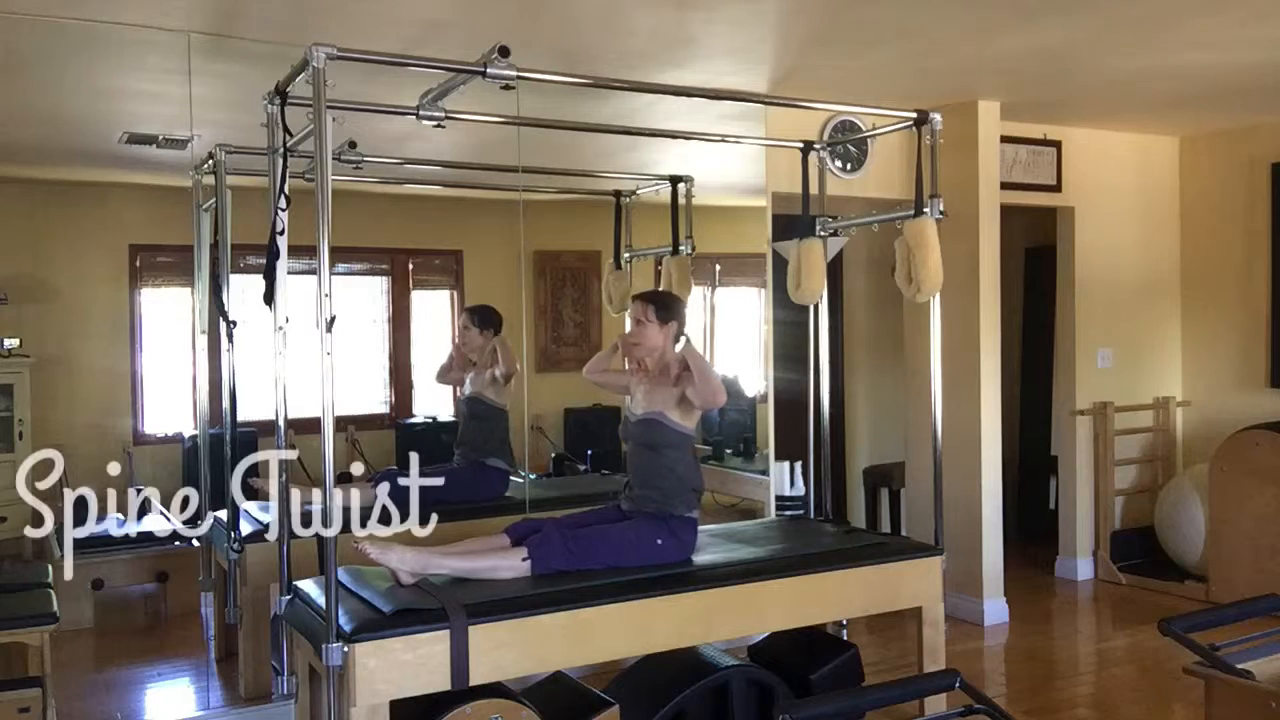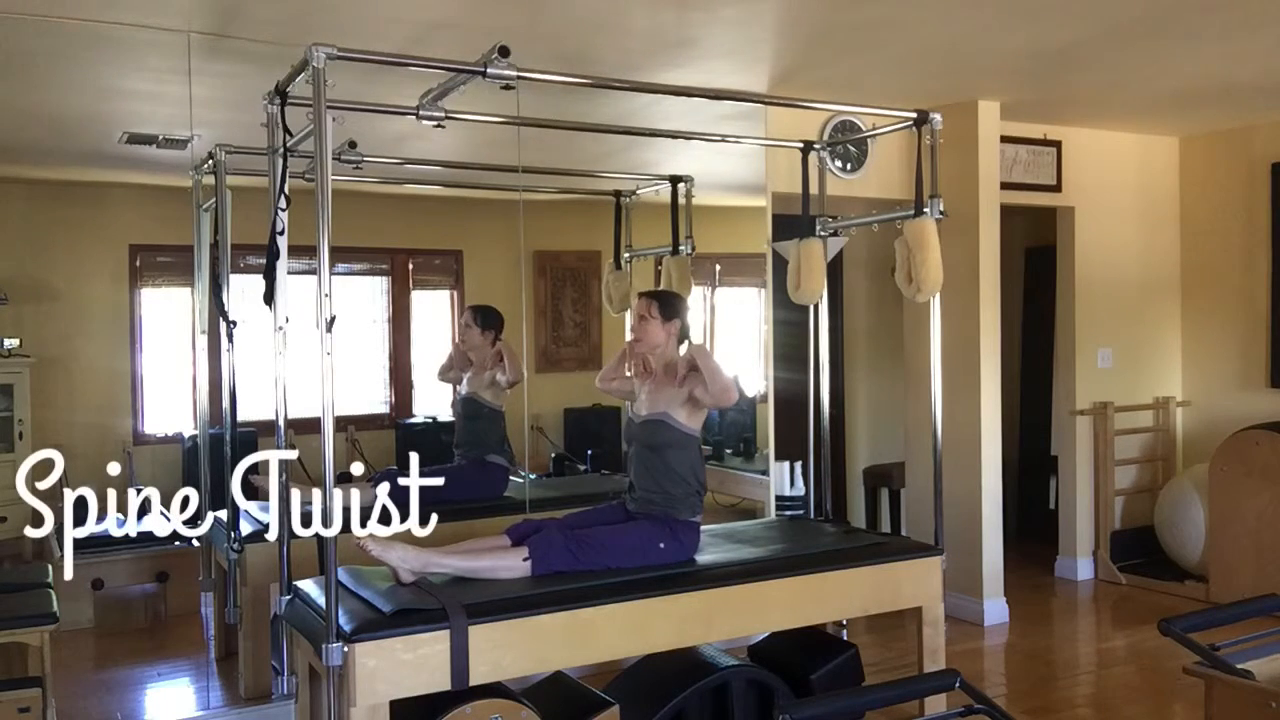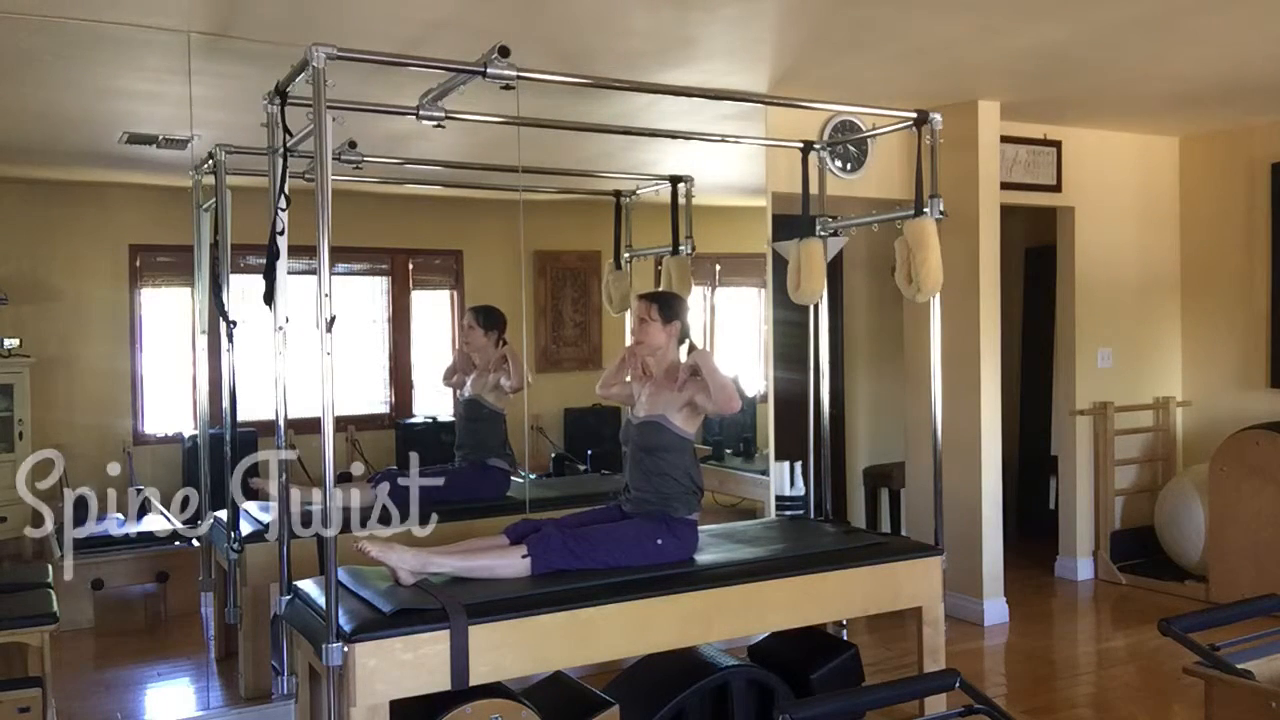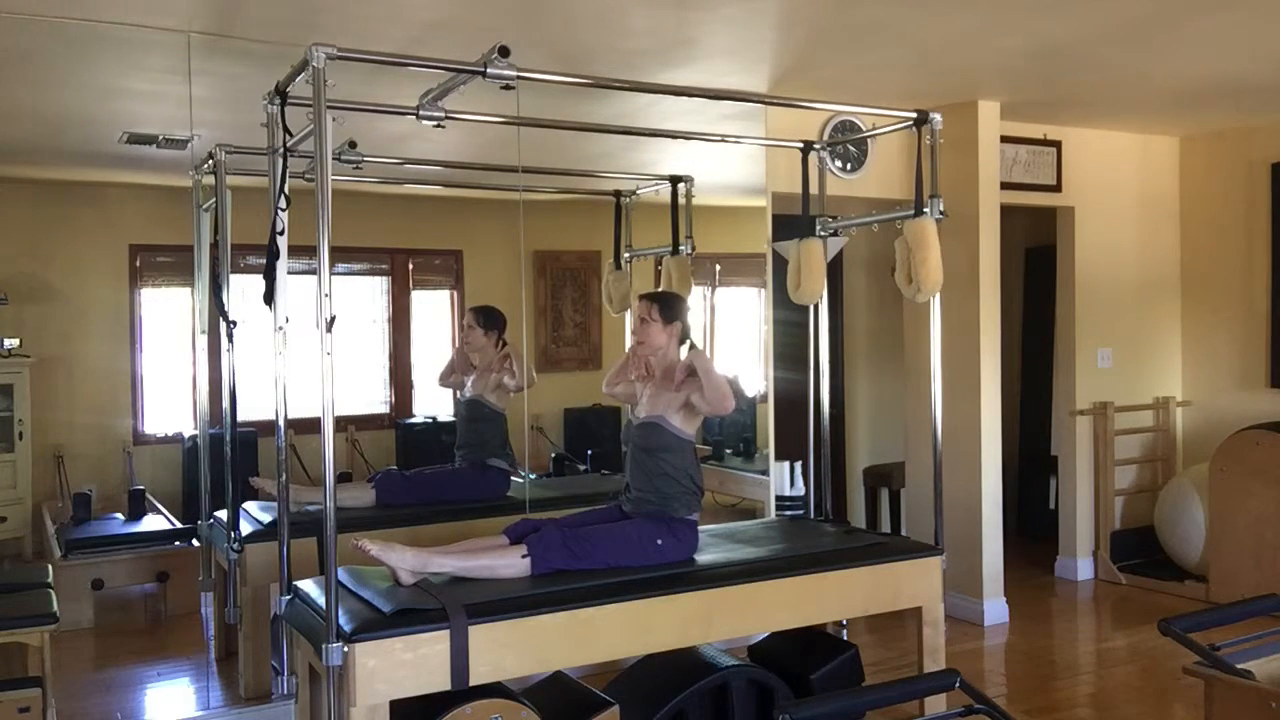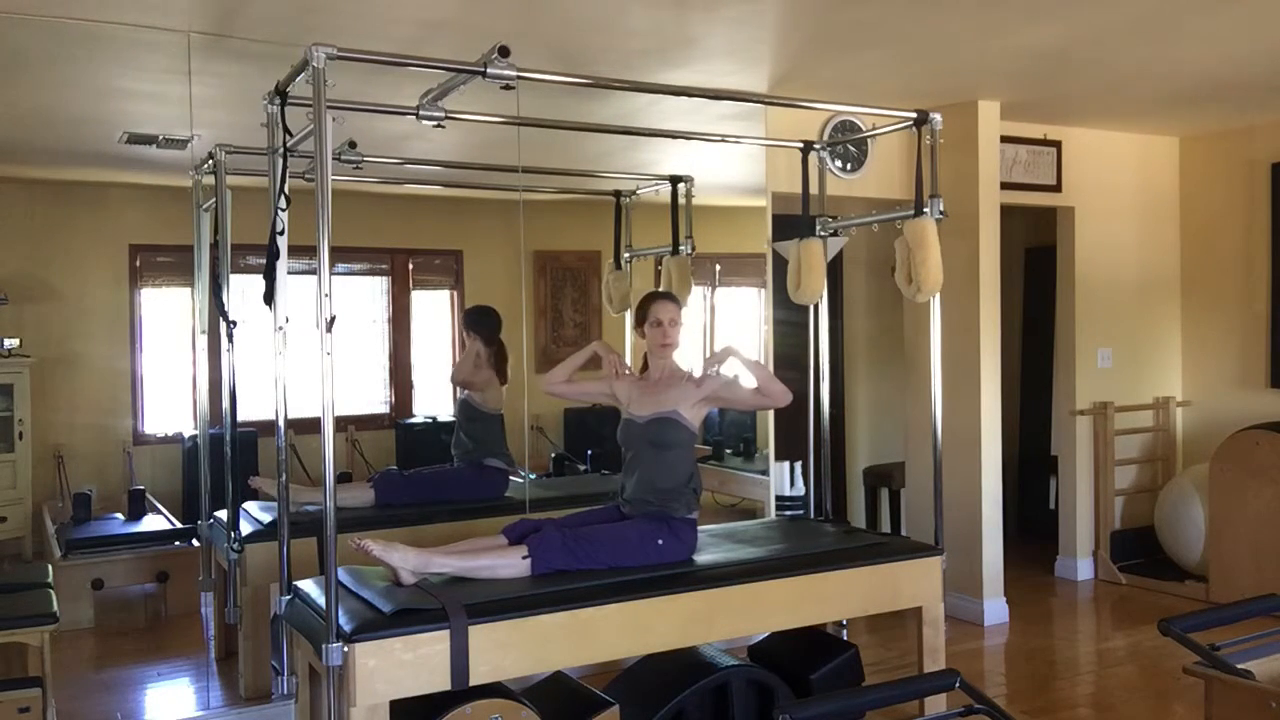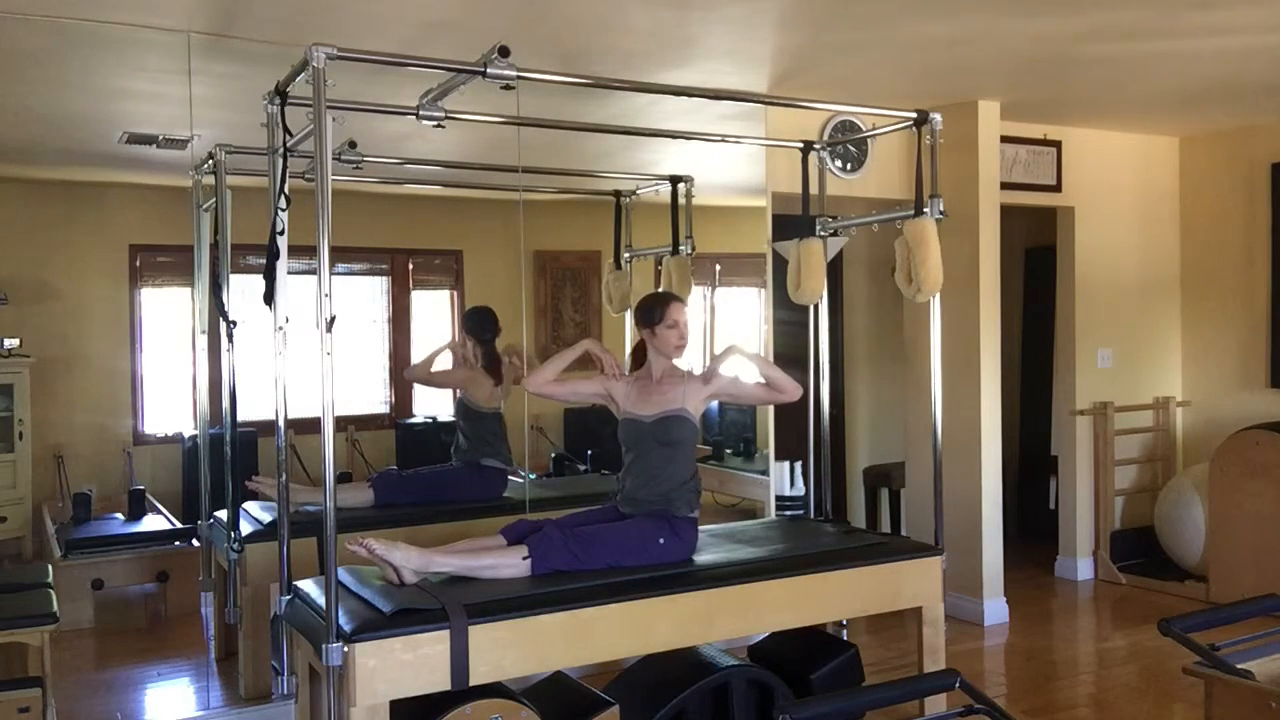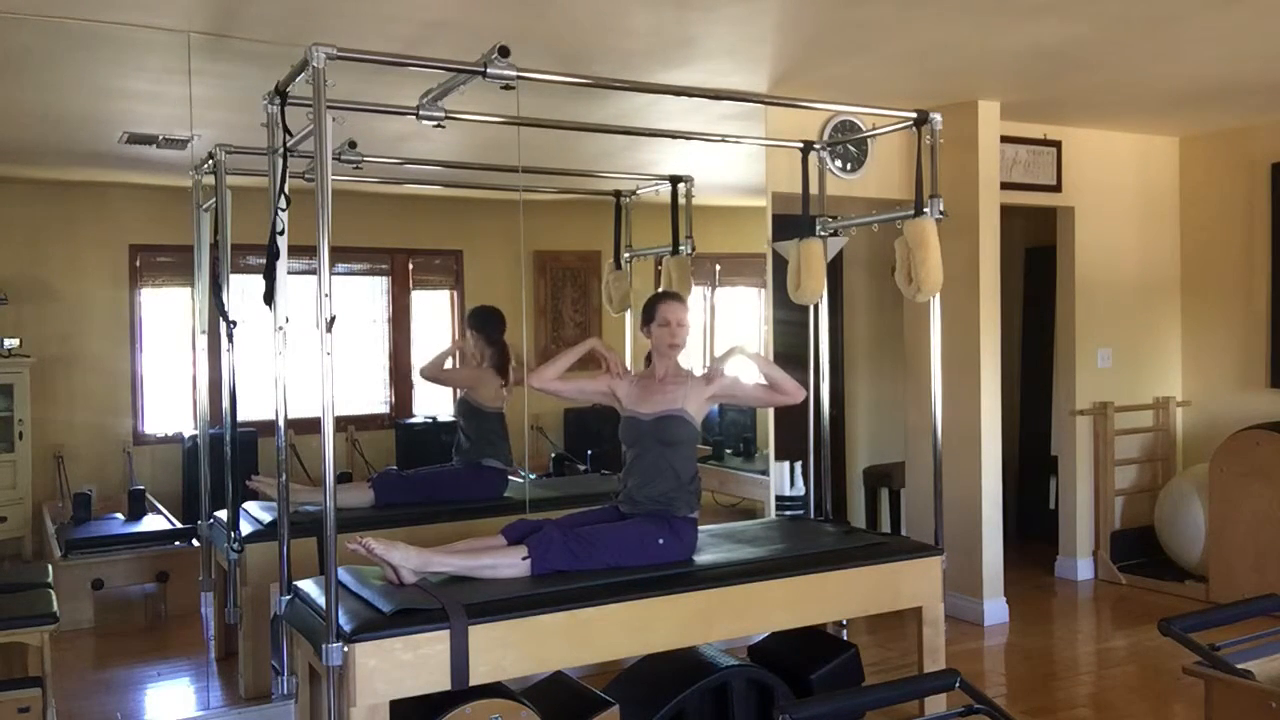
dt=0.7s
person 1, frame 1
left shoulder: (684, 385)
right shoulder: (639, 381)
left elbow: (716, 397)
right elbow: (591, 373)
left wrist: (690, 352)
right wrist: (618, 344)
left hip: (669, 527)
right hip: (632, 512)
left knee: (557, 549)
right knee: (534, 531)
left ankle: (421, 563)
right ankle: (419, 557)
person 1, frame 2
left shoulder: (690, 385)
right shoulder: (645, 382)
left elbow: (727, 395)
right elbow: (604, 382)
left wrist: (699, 353)
right wrist: (627, 351)
left hip: (672, 530)
right hip: (635, 511)
left knee: (557, 549)
right knee: (537, 531)
left ankle: (423, 562)
right ankle: (421, 558)
person 1, frame 3
left shoulder: (689, 389)
right shoulder: (644, 386)
left elbow: (730, 403)
right elbow: (604, 388)
left wrist: (702, 359)
right wrist: (628, 355)
left hip: (669, 528)
right hip: (631, 512)
left knee: (556, 547)
right knee: (531, 530)
left ankle: (422, 563)
right ankle: (419, 557)
person 1, frame 4
left shoulder: (688, 389)
right shoulder: (647, 386)
left elbow: (724, 405)
right elbow: (610, 387)
left wrist: (699, 359)
right wrist: (633, 354)
left hip: (670, 529)
right hip: (631, 512)
left knee: (556, 547)
right knee: (533, 530)
left ankle: (422, 562)
right ankle: (420, 562)
person 1, frame 5
left shoulder: (699, 387)
right shoulder: (624, 387)
left elbow: (780, 397)
right elbow: (551, 384)
left wrist: (736, 354)
right wrist: (594, 349)
left hip: (670, 528)
right hip: (627, 513)
left knee: (555, 548)
right knee: (532, 530)
left ankle: (423, 564)
right ankle: (419, 560)
person 1, frame 6
left shoulder: (700, 386)
right shoulder: (618, 387)
left elbow: (790, 392)
right elbow: (536, 384)
left wrist: (740, 353)
right wrist: (586, 346)
left hip: (671, 527)
right hip: (625, 513)
left knee: (556, 547)
right knee: (530, 530)
left ankle: (423, 561)
right ankle: (418, 563)
person 1, frame 7
left shoulder: (703, 386)
right shoulder: (623, 386)
left elbow: (793, 395)
right elbow: (540, 380)
left wrist: (744, 353)
right wrist: (591, 345)
left hip: (671, 527)
right hip: (626, 512)
left knee: (556, 547)
right knee: (529, 530)
left ankle: (422, 561)
right ankle: (418, 561)
person 2, frame 1
left shoulder: (495, 375)
right shoulder: (474, 373)
left elbow: (510, 369)
right elbow: (442, 377)
left wrist: (500, 341)
right wrist: (456, 350)
left hip: (488, 473)
right hip: (467, 467)
left knee: (401, 487)
right knee: (393, 481)
left ankle: (302, 495)
person 2, frame 2
left shoulder: (494, 375)
right shoulder: (471, 373)
left elbow: (515, 376)
right elbow: (442, 374)
left wrist: (503, 347)
right wrist: (456, 350)
left hip: (487, 472)
right hip: (468, 467)
left knee: (401, 487)
right knee: (392, 481)
left ankle: (303, 494)
right ankle: (303, 492)
person 2, frame 3
left shoulder: (498, 376)
right shoulder: (475, 376)
left elbow: (518, 382)
right elbow: (447, 380)
left wrist: (508, 351)
right wrist: (459, 356)
left hip: (489, 474)
right hip: (468, 469)
left knee: (403, 487)
right knee: (392, 480)
left ankle: (302, 496)
right ankle: (303, 494)
person 2, frame 4
left shoulder: (500, 375)
right shoulder: (473, 376)
left elbow: (525, 381)
right elbow: (443, 380)
left wrist: (511, 350)
right wrist: (458, 354)
left hip: (489, 474)
right hip: (469, 469)
left knee: (402, 486)
right knee: (392, 479)
left ankle: (299, 496)
right ankle: (301, 494)
person 2, frame 5
left shoulder: (485, 376)
right shoulder: (490, 371)
left elbow: (459, 377)
left wrist: (473, 349)
left hip: (486, 475)
right hip: (474, 468)
left knee: (399, 487)
right knee: (393, 479)
left ankle: (298, 496)
right ankle: (300, 492)
person 2, frame 6
left shoulder: (471, 375)
right shoulder: (504, 372)
left elbow: (413, 373)
left wrist: (447, 348)
right wrist: (512, 352)
left hip: (483, 476)
right hip: (482, 471)
left knee: (397, 486)
right knee: (394, 480)
left ankle: (297, 496)
right ankle: (301, 492)
person 2, frame 7
left shoulder: (479, 375)
right shoulder: (499, 372)
left elbow: (428, 372)
left wrist: (456, 347)
left hip: (484, 475)
right hip: (479, 470)
left knee: (398, 487)
right knee: (393, 480)
left ankle: (296, 496)
right ankle: (302, 492)
